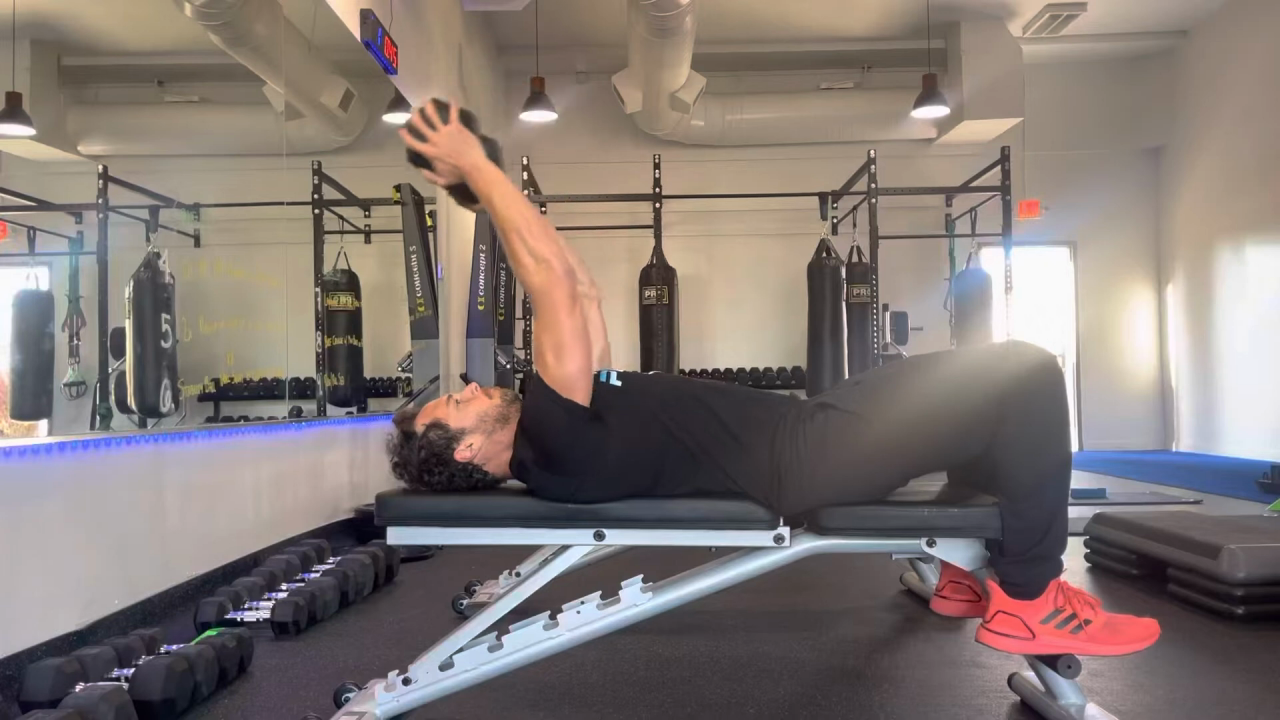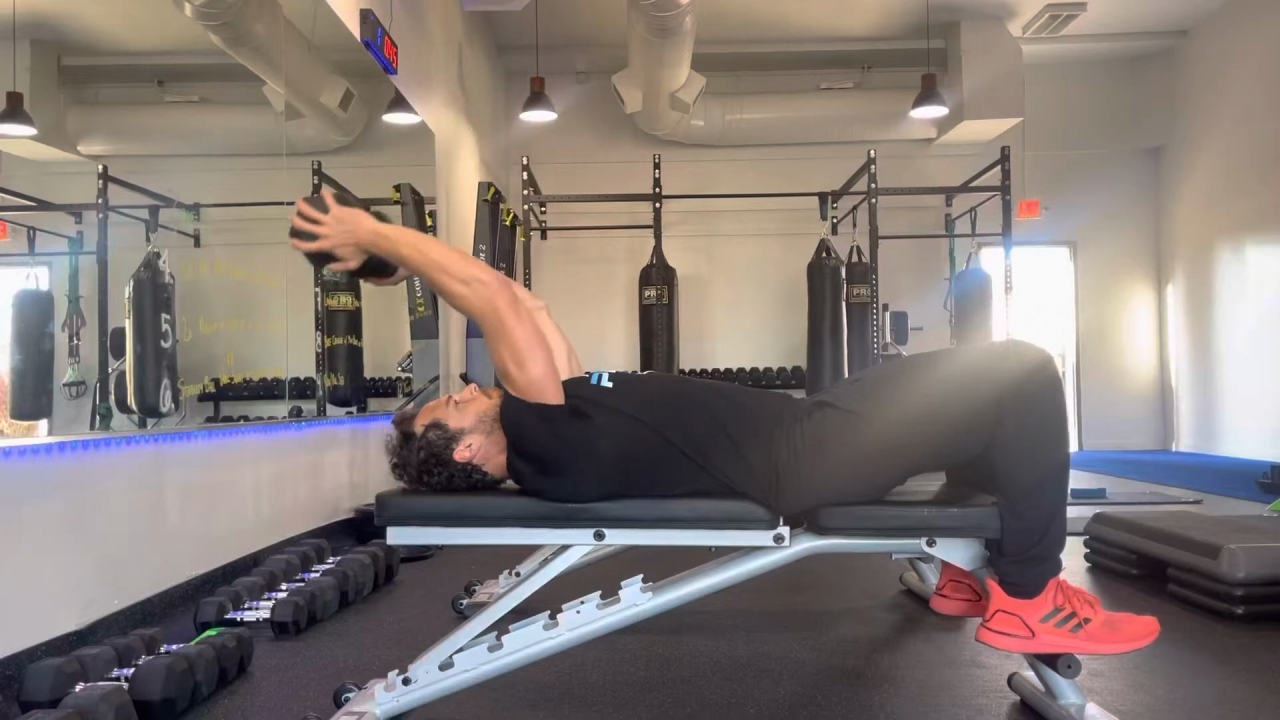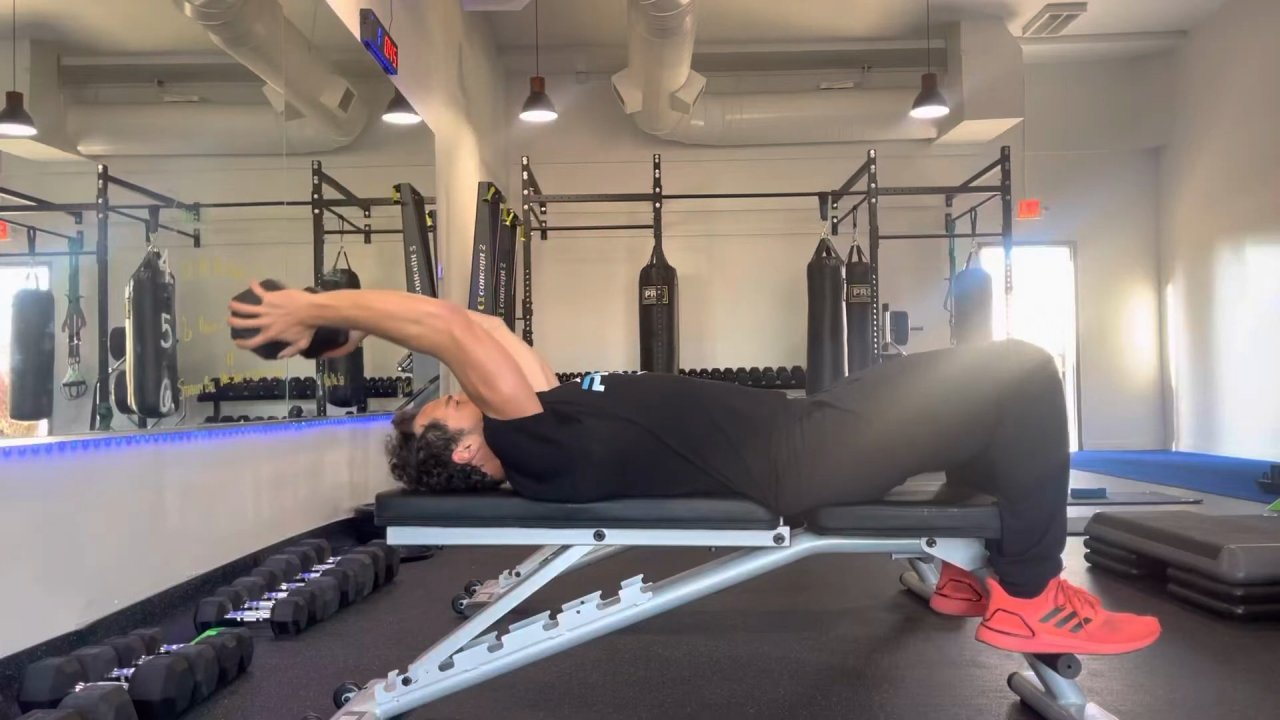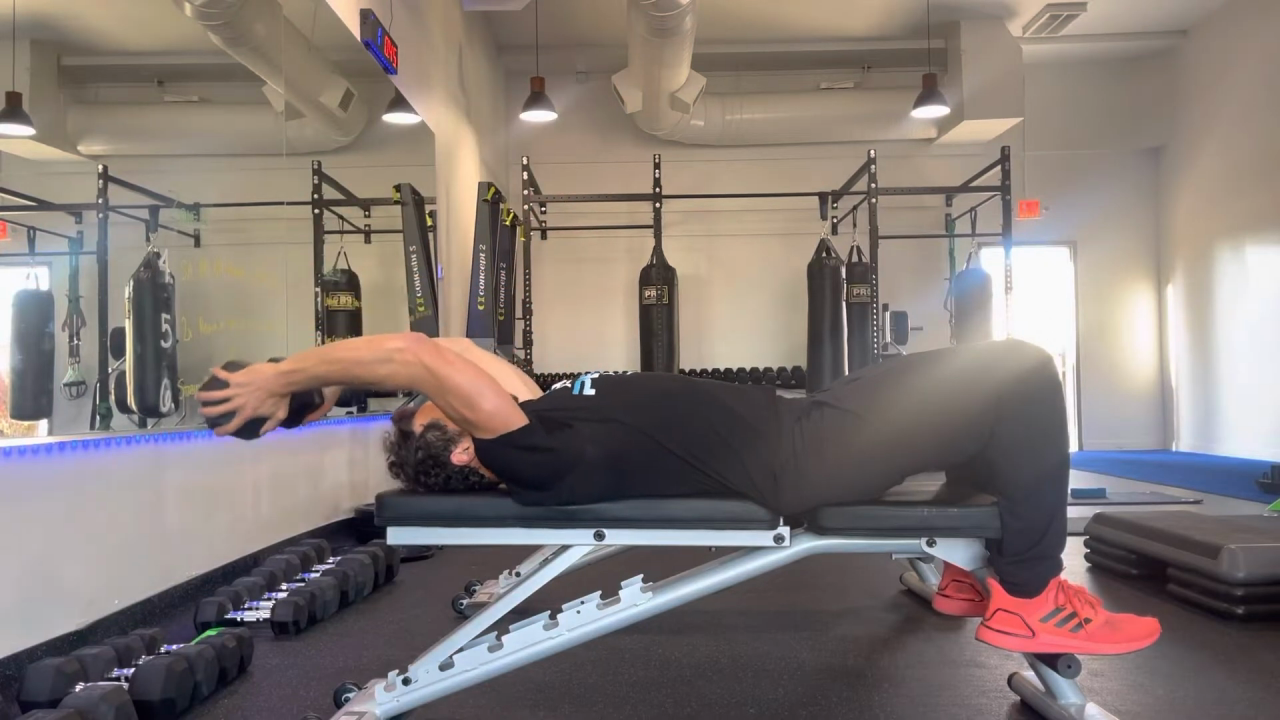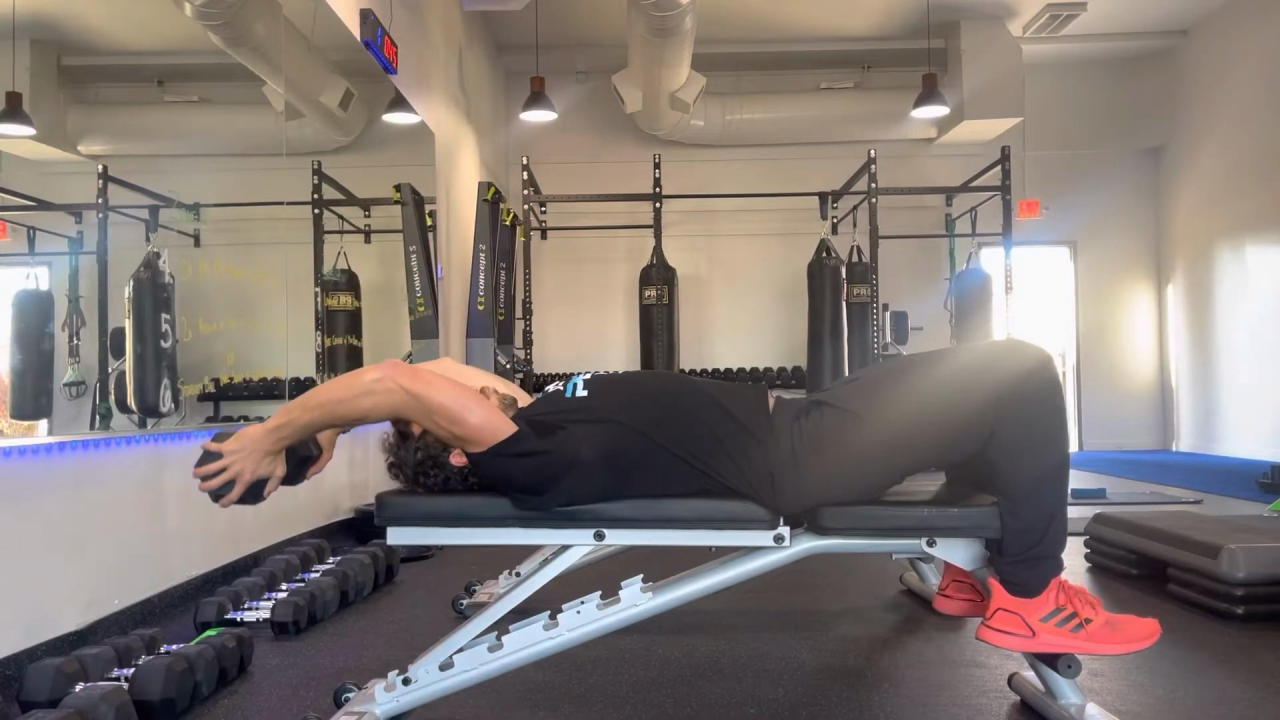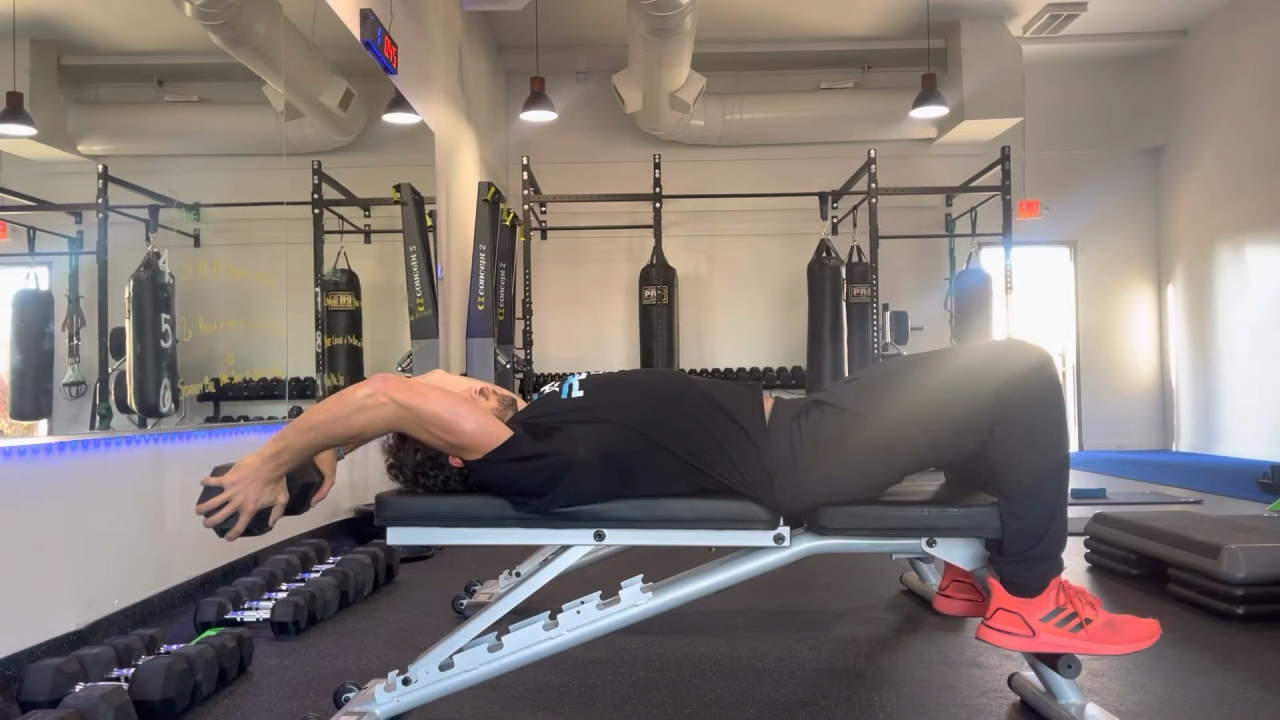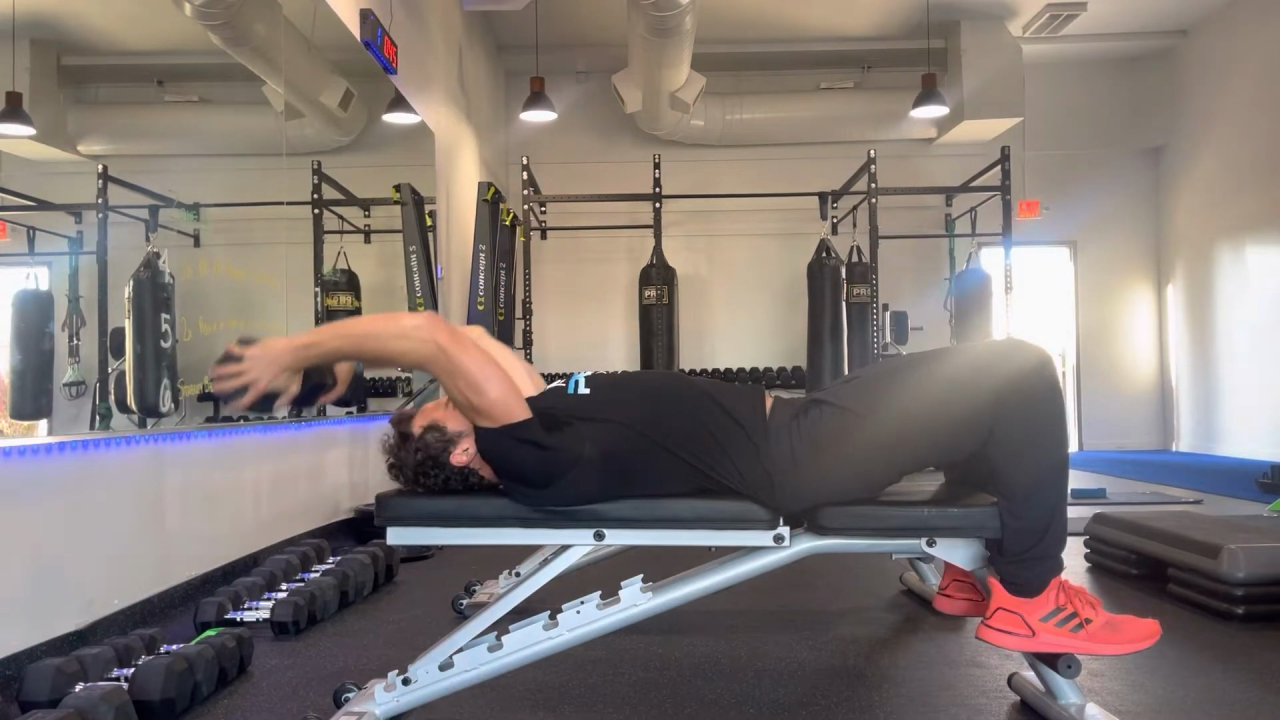
dt=0.5s
person 1, frame 1
left shoulder: (555, 432)
right shoulder: (555, 448)
left elbow: (572, 296)
right elbow: (559, 283)
left wrist: (481, 181)
right wrist: (476, 165)
left hip: (805, 424)
right hip: (807, 459)
left knee: (994, 380)
right knee: (1026, 375)
left ankle: (977, 570)
right ankle: (1027, 601)
person 1, frame 2
left shoulder: (555, 420)
right shoulder: (547, 452)
left elbow: (516, 311)
right elbow: (499, 304)
left wrist: (382, 246)
right wrist: (372, 234)
left hip: (800, 425)
right hip: (804, 461)
left knee: (994, 375)
right knee: (1023, 375)
left ankle: (976, 569)
right ankle: (1024, 600)
person 1, frame 3
left shoulder: (547, 422)
right shoulder: (541, 458)
left elbow: (479, 333)
right elbow: (457, 328)
left wrist: (338, 313)
right wrist: (313, 308)
left hip: (800, 417)
right hip: (803, 459)
left knee: (993, 377)
right knee: (1021, 374)
left ankle: (972, 565)
right ankle: (1024, 598)
person 1, frame 4
left shoulder: (537, 420)
right shoulder: (532, 462)
left elbow: (455, 352)
right elbow: (423, 355)
left wrist: (296, 374)
right wrist: (279, 379)
left hip: (799, 418)
right hip: (804, 459)
left knee: (993, 374)
right knee: (1023, 373)
left ankle: (973, 568)
right ankle: (1028, 600)
person 1, frame 5
left shoulder: (537, 415)
right shoulder: (535, 463)
left elbow: (438, 368)
right elbow: (405, 384)
left wrist: (314, 422)
right wrist: (271, 435)
left hip: (798, 417)
right hip: (803, 461)
left knee: (987, 379)
right knee: (1020, 371)
left ankle: (971, 570)
right ankle: (1028, 598)
person 1, frame 6
left shoulder: (534, 420)
right shoulder: (523, 466)
left elbow: (416, 387)
right elbow: (394, 395)
left wrist: (316, 446)
right wrist: (270, 461)
left hip: (794, 418)
right hip: (800, 458)
left knee: (989, 376)
right knee: (1021, 372)
left ankle: (973, 568)
right ankle: (1028, 598)
person 1, frame 7
left shoulder: (543, 421)
right shoulder: (535, 462)
left elbow: (459, 340)
right elbow: (438, 339)
left wrist: (306, 349)
right wrist: (294, 350)
left hip: (797, 417)
right hip: (798, 453)
left knee: (987, 381)
right knee: (1020, 373)
left ankle: (975, 568)
right ankle: (1028, 597)
